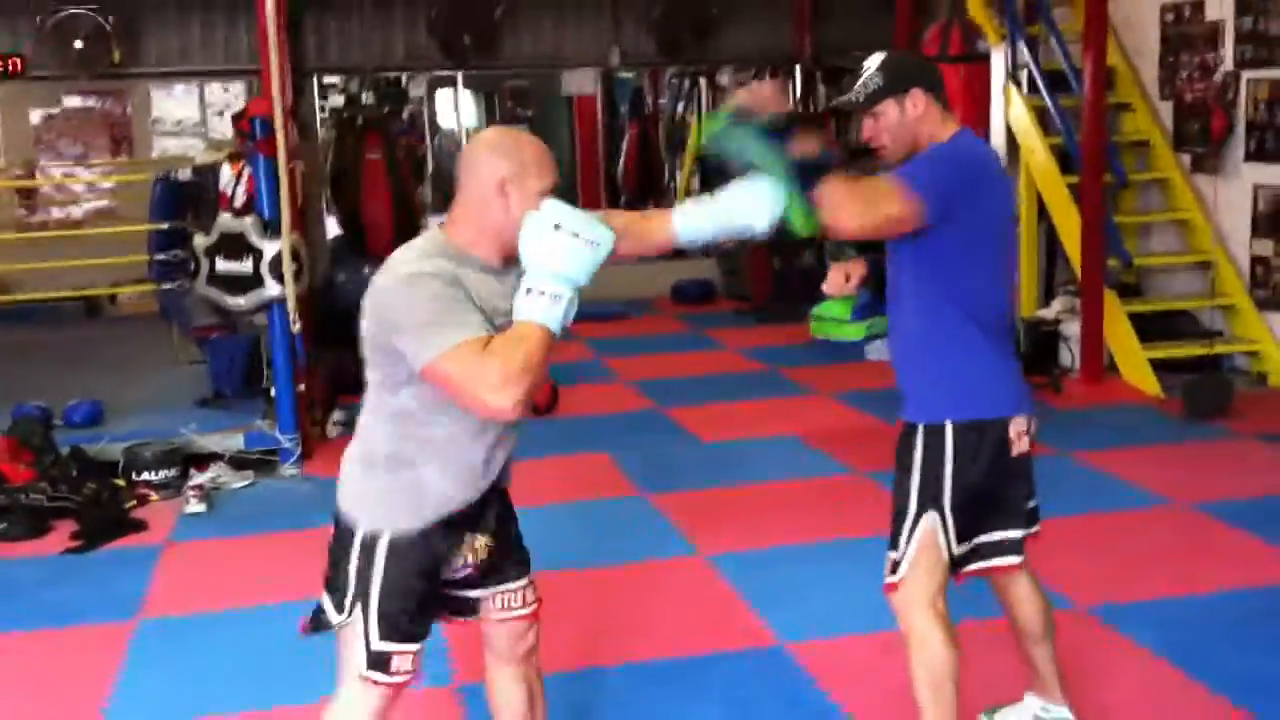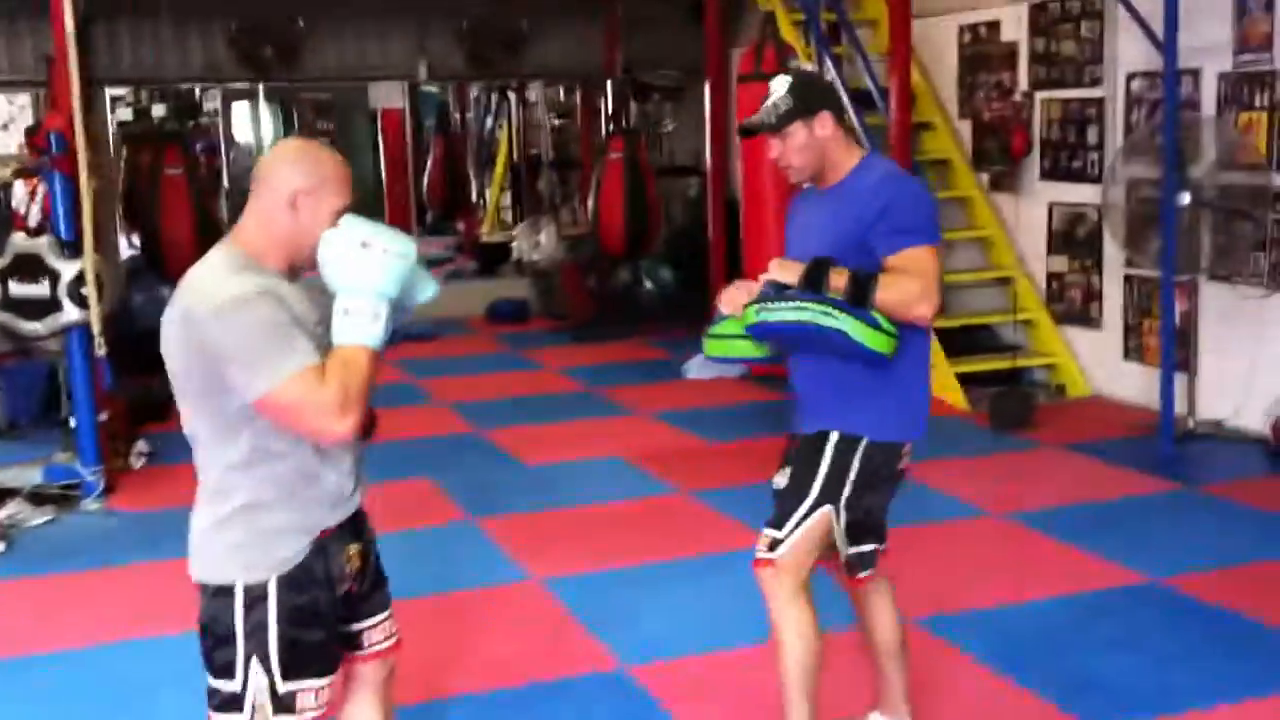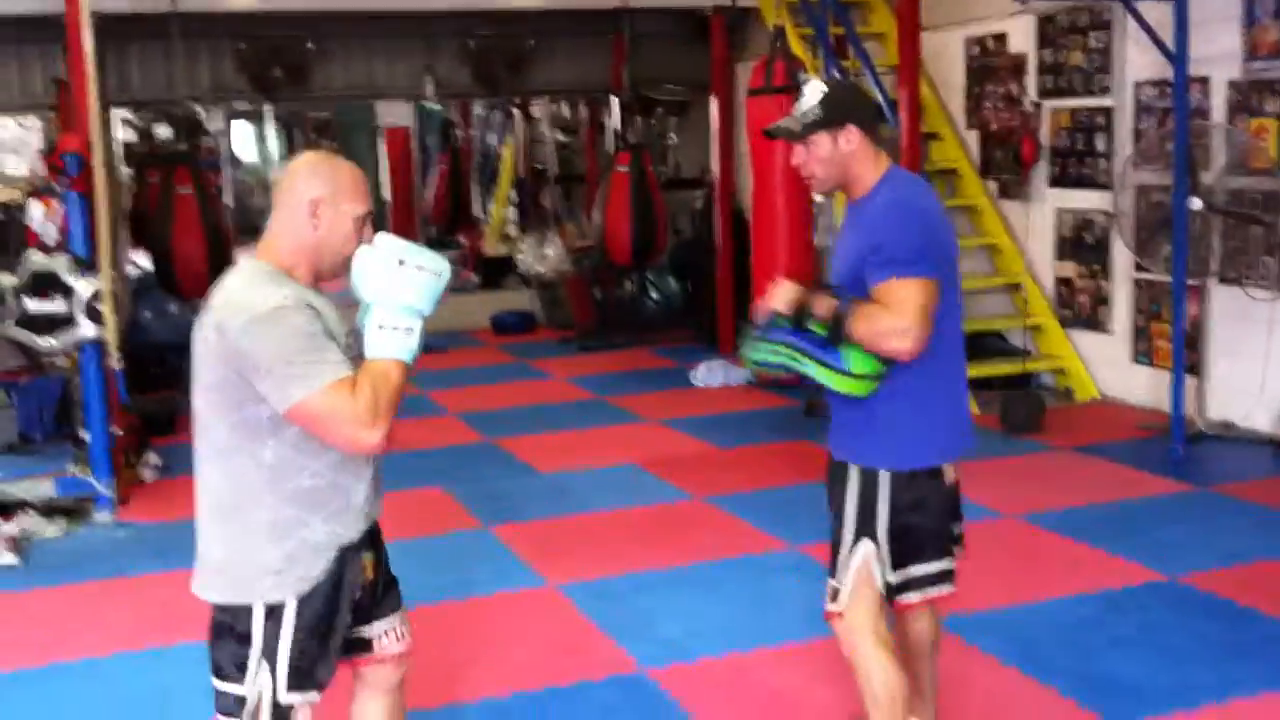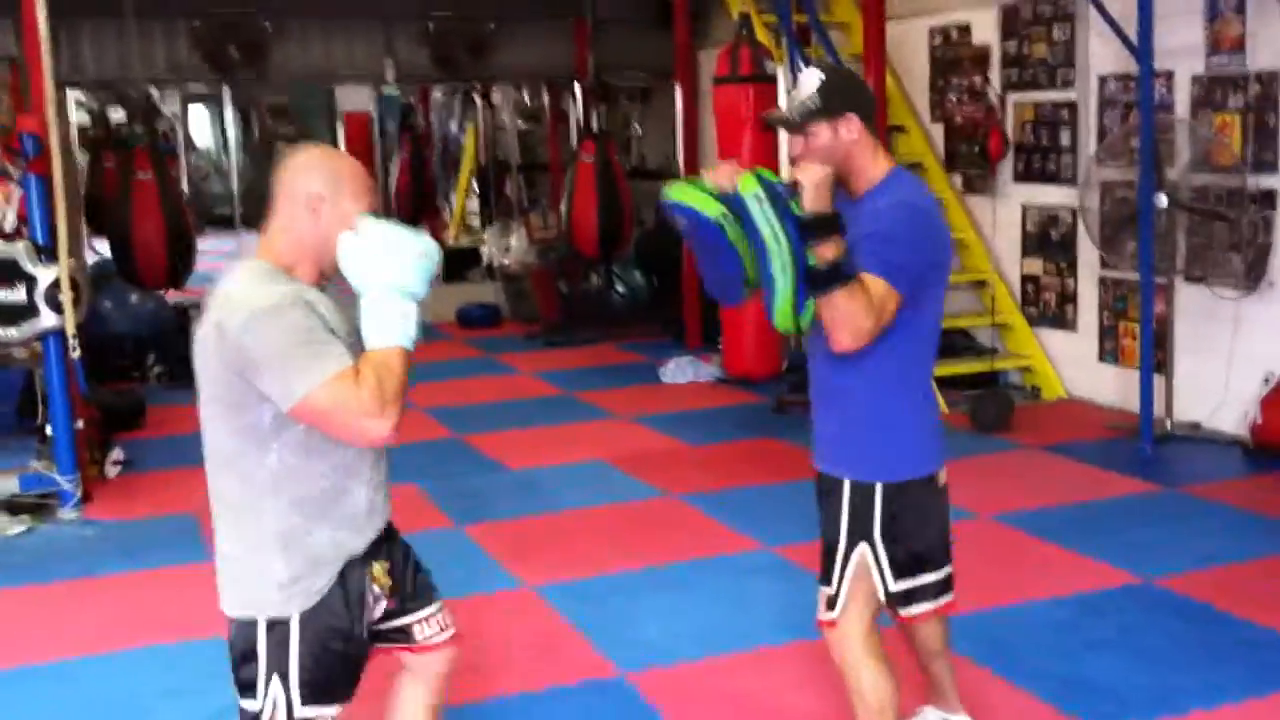
dt=0.4s
person 1, frame 1
left shoulder: (955, 162)
right shoulder: (953, 163)
left elbow: (853, 215)
right elbow: (927, 268)
right wrist: (864, 272)
left hip: (956, 411)
right hip: (988, 404)
left knee: (915, 592)
right knee: (1005, 560)
person 1, frame 2
left shoulder: (892, 192)
right shoulder: (805, 203)
left elbow: (921, 298)
left wrist: (820, 277)
right wrist: (756, 292)
left hip: (863, 421)
right hip: (826, 416)
left knee: (780, 570)
right knee: (863, 573)
person 1, frame 3
left shoulder: (899, 212)
right shoulder: (872, 205)
left elbow: (900, 334)
left wrist: (812, 304)
right wrist: (801, 308)
left hip: (888, 449)
right hip: (916, 440)
left knee: (857, 617)
right knee: (909, 591)
person 1, frame 4
left shoulder: (900, 213)
right shoulder: (851, 199)
left elbow: (848, 330)
left wrist: (820, 223)
left hip: (875, 455)
right hip: (892, 443)
left knee: (847, 625)
right knee: (909, 596)
person 2, frame 1
left shoulder: (517, 249)
right shoulder: (417, 283)
left elbow: (613, 231)
right elbow: (499, 393)
left wrist: (708, 214)
right wrist: (553, 286)
left hip: (474, 499)
right hip: (398, 517)
left knee: (513, 636)
person 2, frame 2
left shoulder: (275, 279)
right shoulder: (230, 301)
left elbow: (323, 385)
right elbow: (335, 415)
left wrist: (368, 302)
right wrist: (366, 305)
left hip: (330, 528)
right hip: (264, 558)
left knee: (373, 668)
person 2, frame 3
left shoulder: (288, 294)
right shoulder: (266, 312)
left elbow: (346, 397)
right elbow: (364, 425)
left wrist: (384, 311)
right wrist: (397, 318)
left hip: (338, 543)
right hip: (279, 570)
left knee: (386, 668)
person 2, frame 4
left shoulder: (295, 292)
right shoulder: (263, 310)
left elbow: (351, 395)
right elbow: (372, 417)
left wrist: (386, 298)
right wrist: (394, 305)
left hip: (357, 546)
right hip: (294, 577)
left knee: (434, 650)
